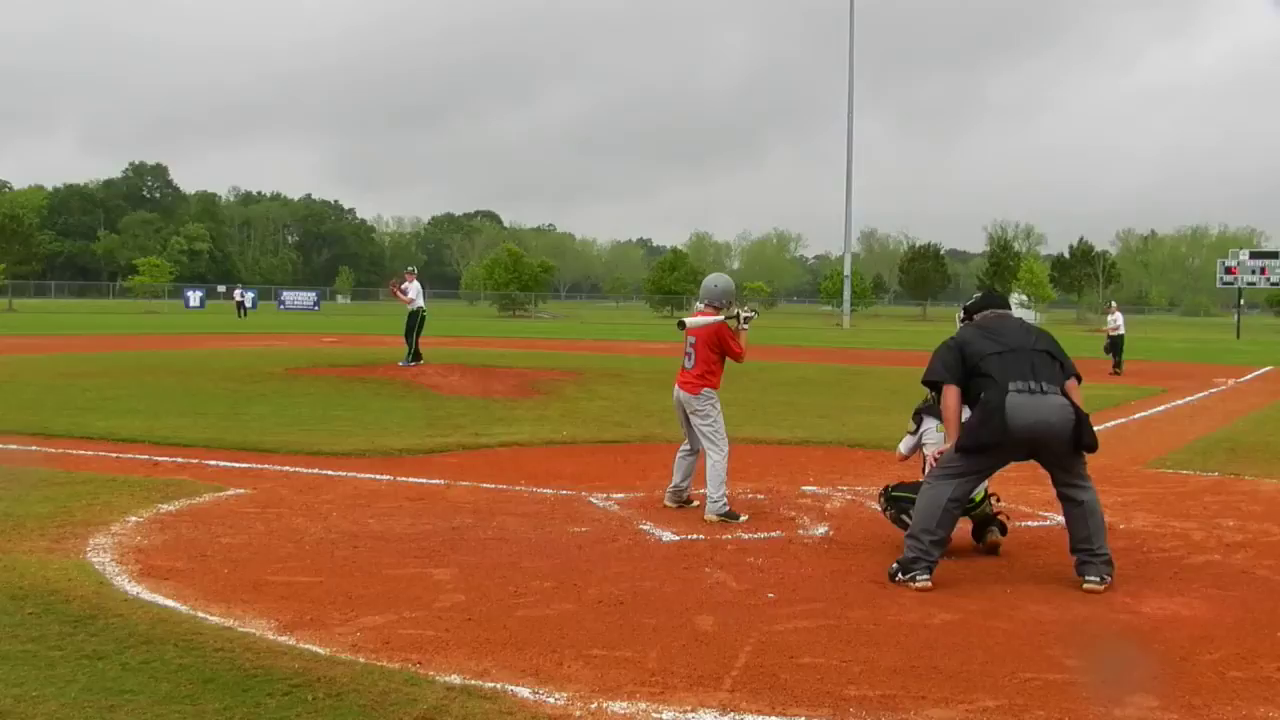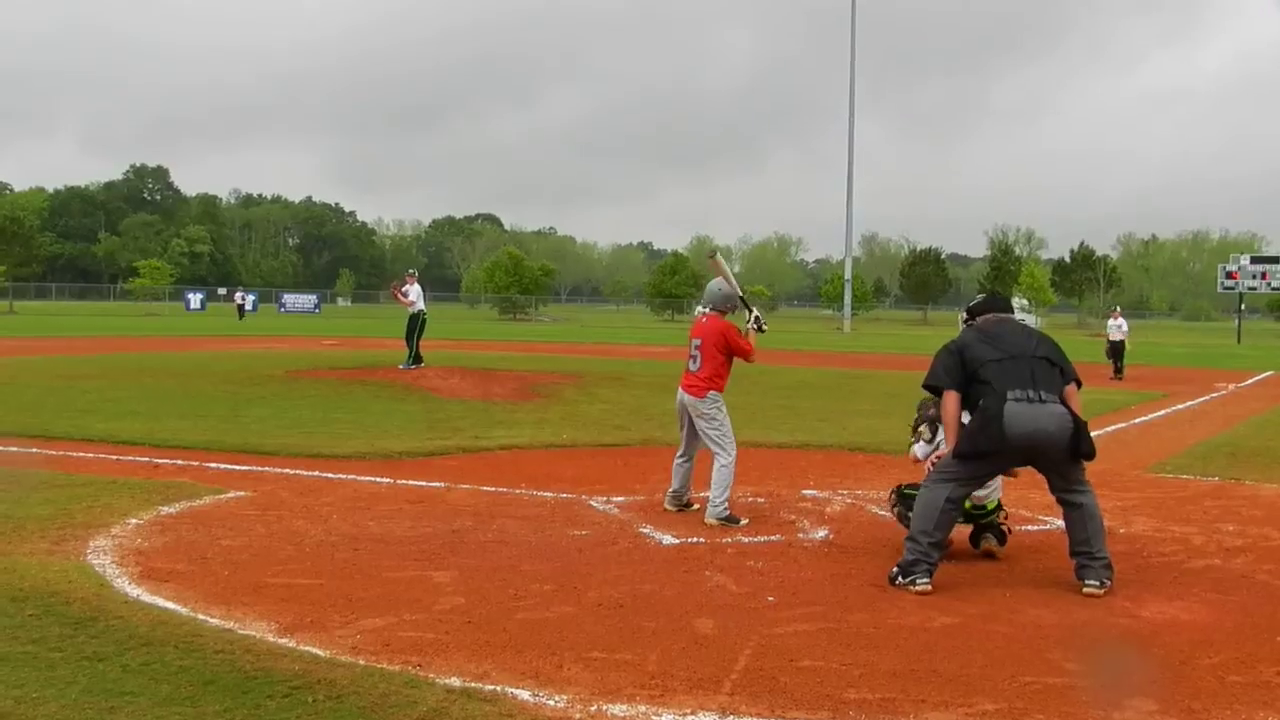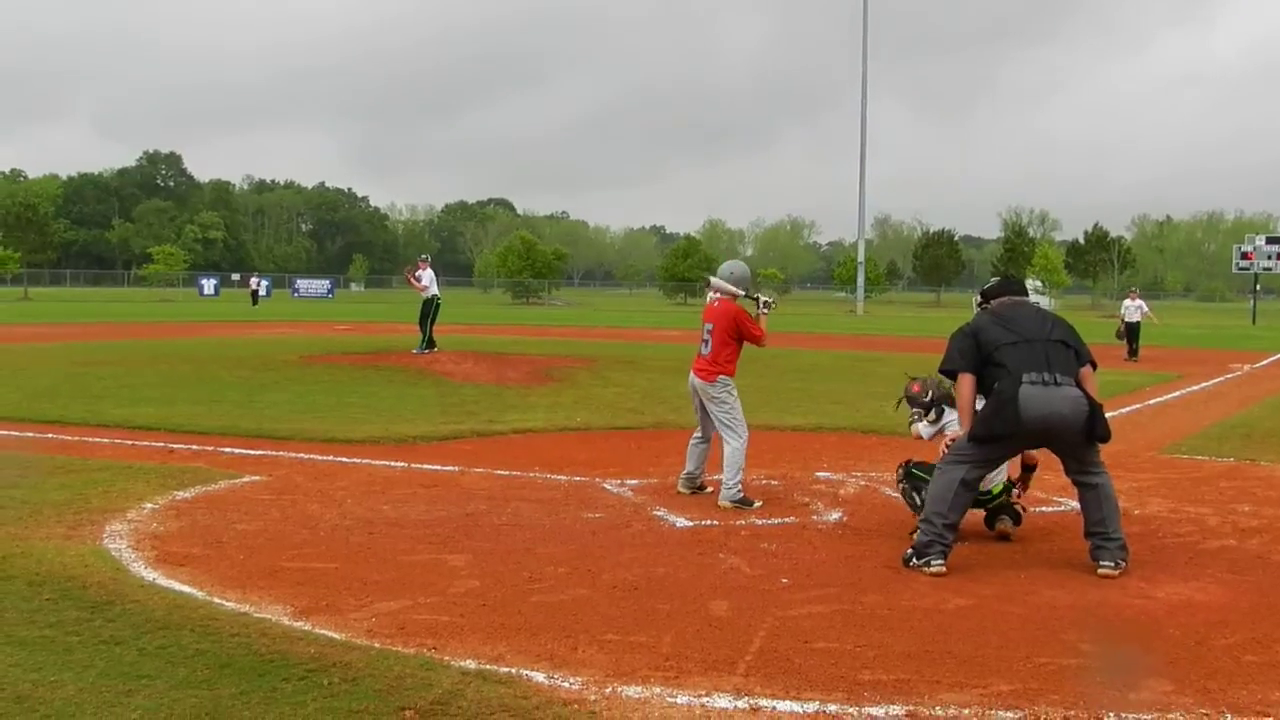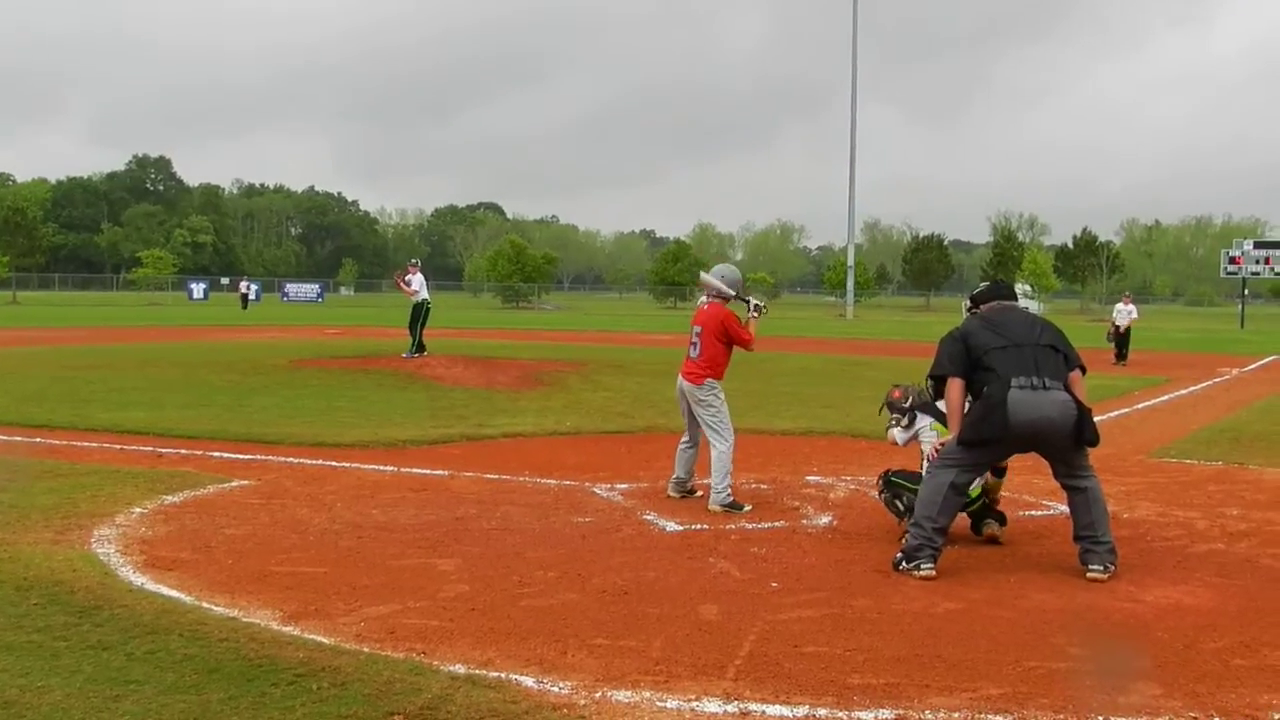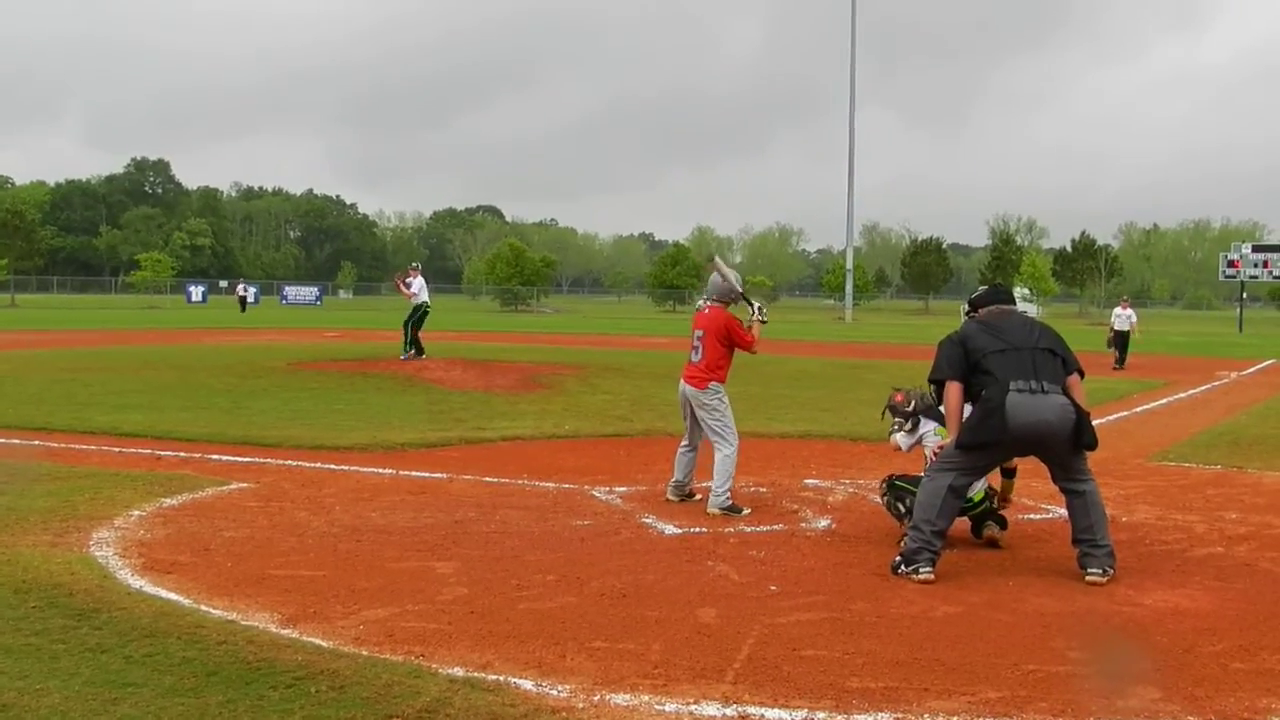
dt=0.4s
person 1, frame 1
left shoulder: (962, 338)
right shoulder: (1040, 334)
left elbow: (951, 390)
right elbow: (1071, 383)
left wrist: (952, 443)
right wrist: (1076, 431)
left hip: (1005, 409)
right hip: (1057, 409)
left knee: (945, 479)
right knee: (1078, 486)
left ankle: (916, 567)
right ankle: (1096, 569)
person 1, frame 2
left shoulder: (963, 342)
right shoulder: (1042, 339)
left elbow: (951, 395)
right elbow: (1070, 389)
left wrist: (951, 447)
right wrist: (1076, 438)
left hip: (1003, 417)
right hip: (1054, 418)
left knee: (941, 483)
right knee: (1077, 491)
left ankle: (915, 571)
right ankle: (1095, 574)
person 1, frame 3
left shoulder: (977, 325)
right shoulder: (1056, 322)
left elbow: (966, 378)
right elbow: (1086, 371)
left wrist: (965, 430)
right wrist: (1092, 420)
left hip: (1017, 401)
right hip: (1070, 401)
left knee: (955, 465)
right knee: (1092, 473)
left ankle: (930, 552)
right ankle: (1110, 554)
person 1, frame 4
left shoulder: (967, 330)
right shoulder: (1045, 325)
left elbow: (954, 382)
right elbow: (1075, 376)
left wrist: (955, 435)
right wrist: (1081, 425)
left hip: (1006, 404)
right hip: (1058, 405)
left knee: (945, 470)
right knee: (1081, 477)
left ankle: (919, 556)
right ankle: (1099, 558)
person 1, frame 5
left shoulder: (965, 333)
right shoulder: (1043, 330)
left elbow: (953, 386)
right elbow: (1073, 379)
left wrist: (953, 438)
right wrist: (1080, 429)
left hip: (1004, 408)
right hip: (1056, 409)
left knee: (943, 474)
right knee: (1079, 480)
left ankle: (918, 559)
right ankle: (1098, 562)
person 2, frame 1
left shoulder: (694, 319)
right shoulder: (718, 325)
right elbow: (740, 355)
left wrist: (736, 323)
right wrist: (743, 326)
left hip: (682, 389)
right hip: (701, 394)
left knee: (692, 444)
right knee: (717, 449)
left ankle: (676, 494)
right ankle: (717, 507)
person 2, frame 2
left shoulder: (698, 323)
right shoulder: (724, 327)
right elbow: (749, 355)
left wrist: (748, 328)
right wrist: (751, 327)
left hip: (685, 392)
right hip: (706, 397)
left knee: (687, 449)
right knee: (725, 453)
left ankle: (676, 498)
right ankle: (717, 511)
person 2, frame 3
left shoulder: (710, 307)
right shoulder: (736, 311)
right elbow: (761, 340)
left wrist: (757, 313)
right wrist: (763, 312)
left hip: (697, 376)
right hip: (717, 381)
left knee: (704, 431)
right knee: (736, 436)
left ankle: (690, 480)
right ankle: (731, 493)
person 2, frame 4
left shoulder: (701, 310)
right shoulder: (725, 314)
right elbow: (749, 344)
left wrist: (748, 315)
right wrist: (753, 316)
left hip: (686, 379)
right hip: (705, 384)
left knee: (692, 435)
right knee: (723, 439)
left ankle: (679, 484)
right ankle: (721, 497)
person 2, frame 5
left shoulder: (700, 315)
right shoulder: (726, 319)
right elbow: (752, 346)
left wrist: (751, 323)
right wrist: (756, 318)
left hip: (687, 383)
right hip: (707, 388)
left knee: (691, 440)
right knee: (727, 443)
left ankle: (678, 488)
right ankle: (720, 500)
